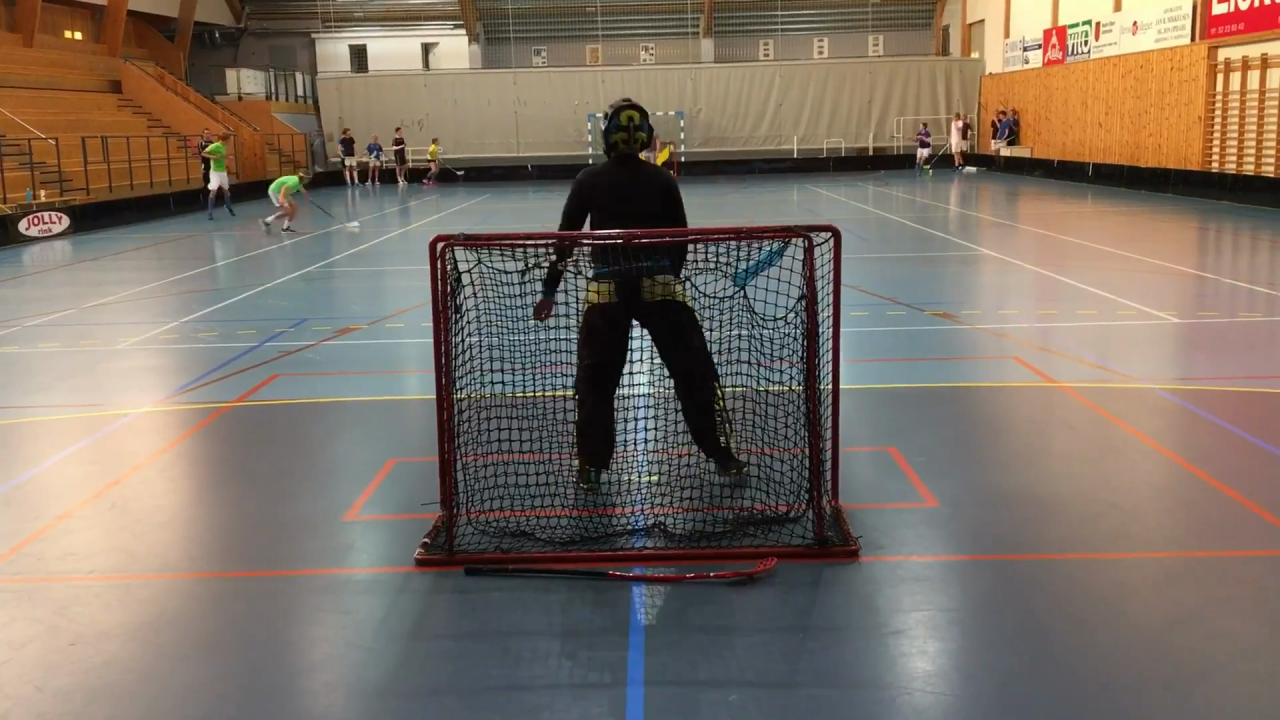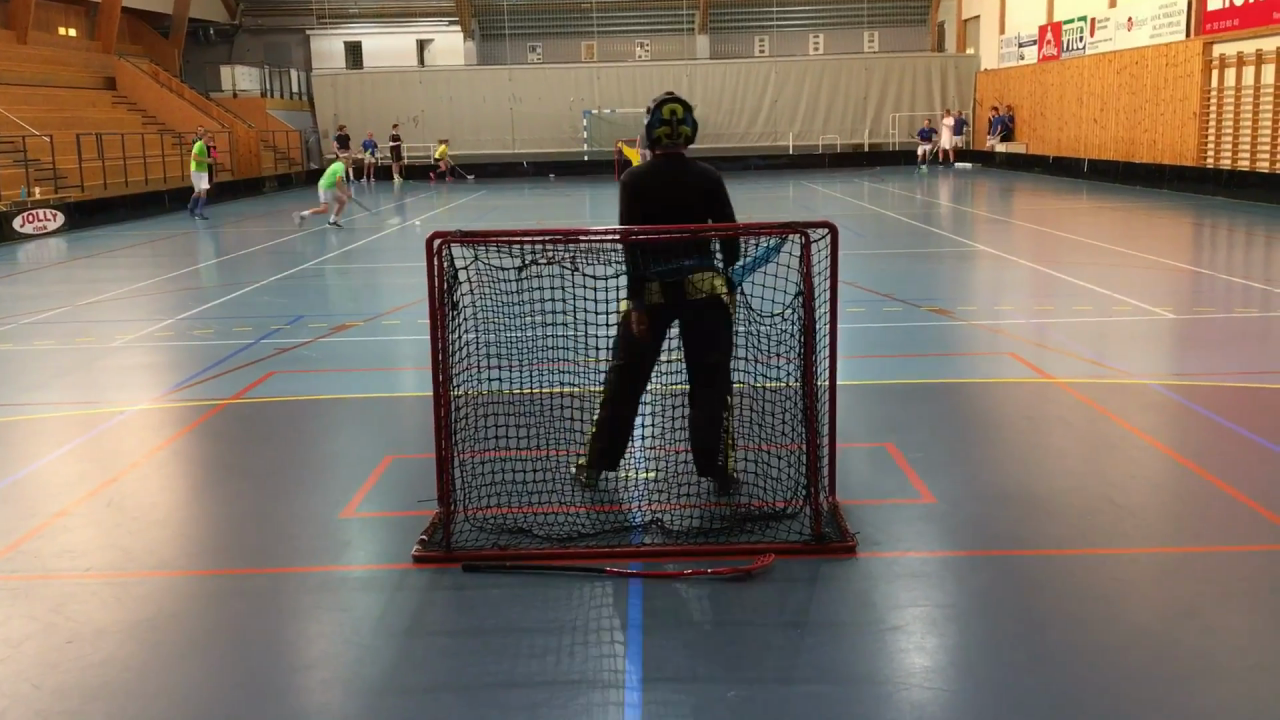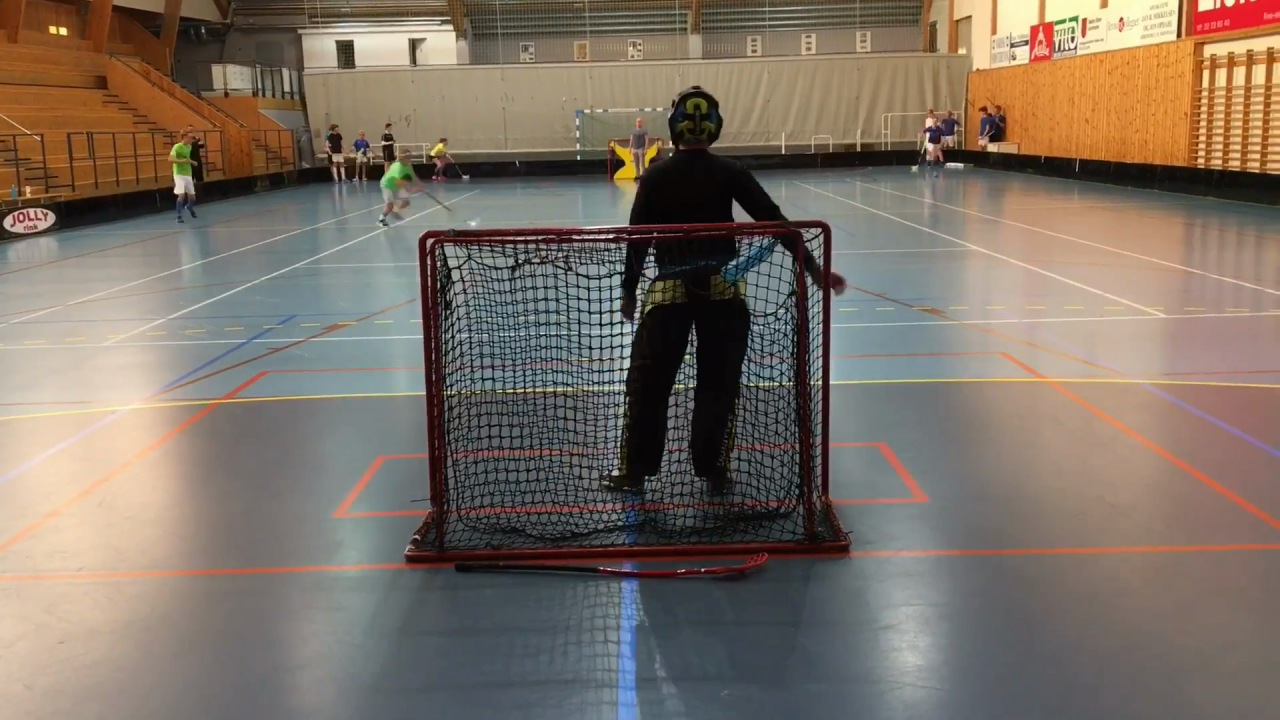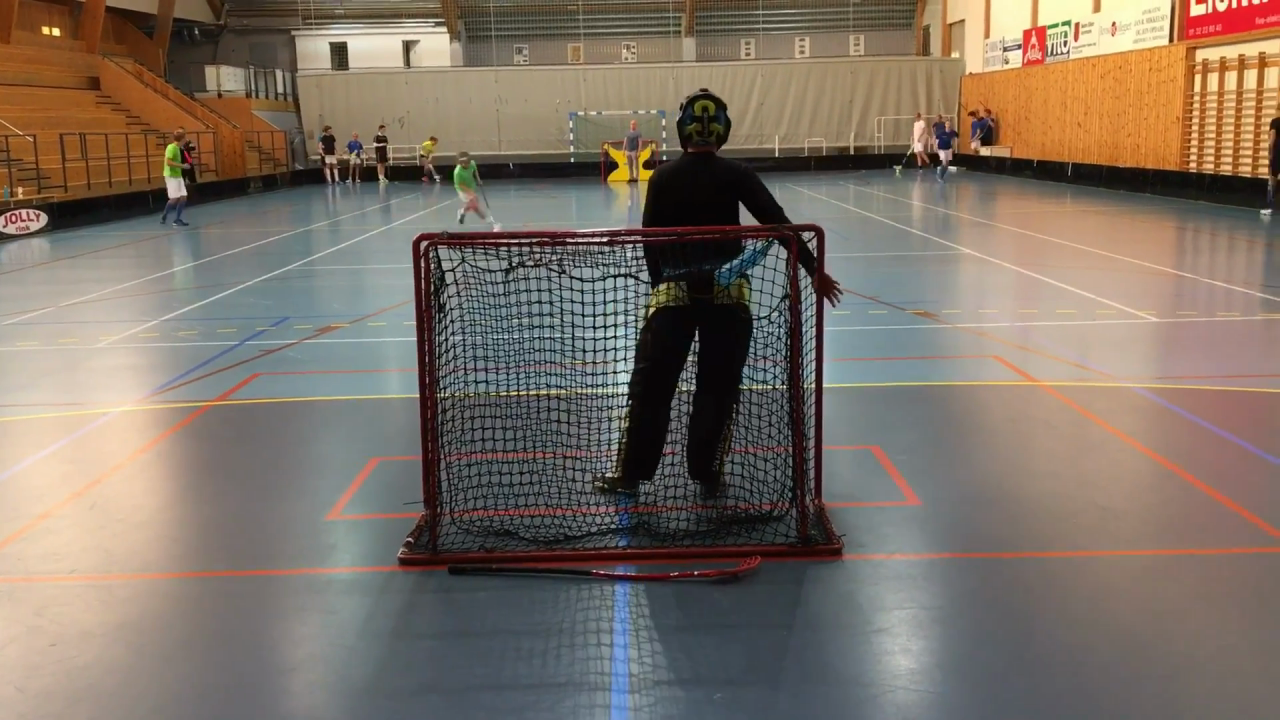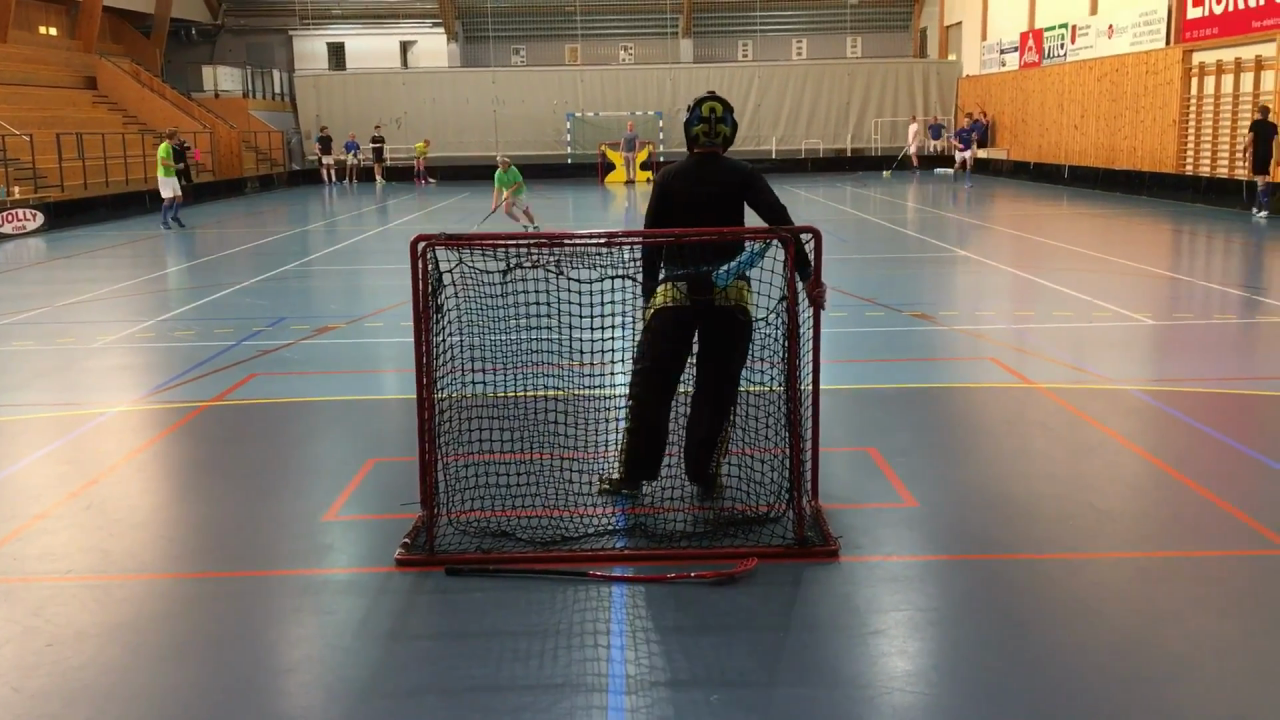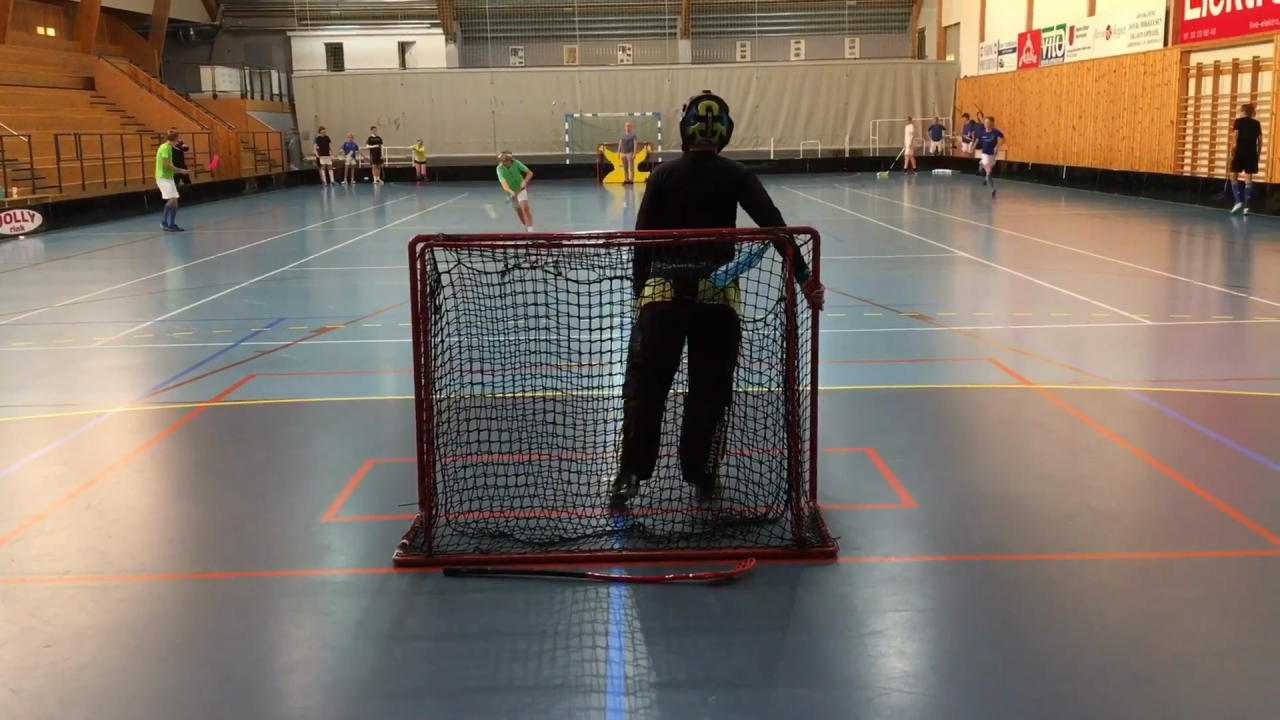
dt=0.2s
person 1, frame 1
left shoulder: (588, 181)
right shoulder: (662, 180)
left elbow: (566, 238)
right elbow: (679, 240)
left wrist: (548, 292)
right wrist: (671, 280)
left hip: (608, 289)
right hip: (660, 285)
left knee: (595, 382)
right knee: (695, 370)
left ankle: (591, 467)
right ankle: (720, 455)
person 1, frame 2
left shoulder: (635, 179)
right shoulder: (707, 177)
left elbow: (632, 242)
right elbow: (730, 238)
left wrist: (638, 305)
right wrist: (728, 287)
left hip: (651, 289)
right hip: (704, 288)
left knee: (625, 380)
right knee: (712, 383)
left ankle: (598, 465)
right ankle: (717, 469)
person 1, frame 3
left shoulder: (655, 175)
right shoulder: (729, 172)
left elbow: (637, 237)
right elbow: (771, 219)
left wrist: (628, 292)
right wrist: (812, 266)
left hip: (669, 289)
right hip: (722, 287)
left knee: (648, 382)
right knee: (718, 383)
left ankle: (634, 470)
right ankle: (712, 470)
person 1, frame 4
left shoulder: (664, 177)
right shoulder: (736, 174)
left elbow: (649, 240)
right elbow: (775, 221)
left wrist: (659, 285)
right wrist: (814, 271)
left hip: (674, 291)
right hip: (727, 292)
left knee: (651, 385)
right knee: (718, 387)
left ankle: (631, 473)
right ankle: (706, 473)
person 1, frame 5
left shoulder: (669, 177)
right shoulder: (742, 175)
left elbow: (651, 242)
right elbow: (780, 223)
left wrist: (649, 292)
right wrist: (807, 276)
left hip: (675, 291)
right hip: (727, 292)
left knee: (651, 385)
right knee: (717, 389)
left ankle: (633, 475)
right ankle: (704, 475)
person 1, frame 6
left shoulder: (662, 176)
right shoulder: (734, 175)
left elbow: (643, 240)
right elbow: (773, 225)
left wrist: (643, 291)
right wrist: (804, 277)
left hip: (665, 290)
right hip: (715, 291)
left knee: (644, 385)
right knee: (710, 389)
left ankle: (630, 476)
right ankle: (701, 477)
